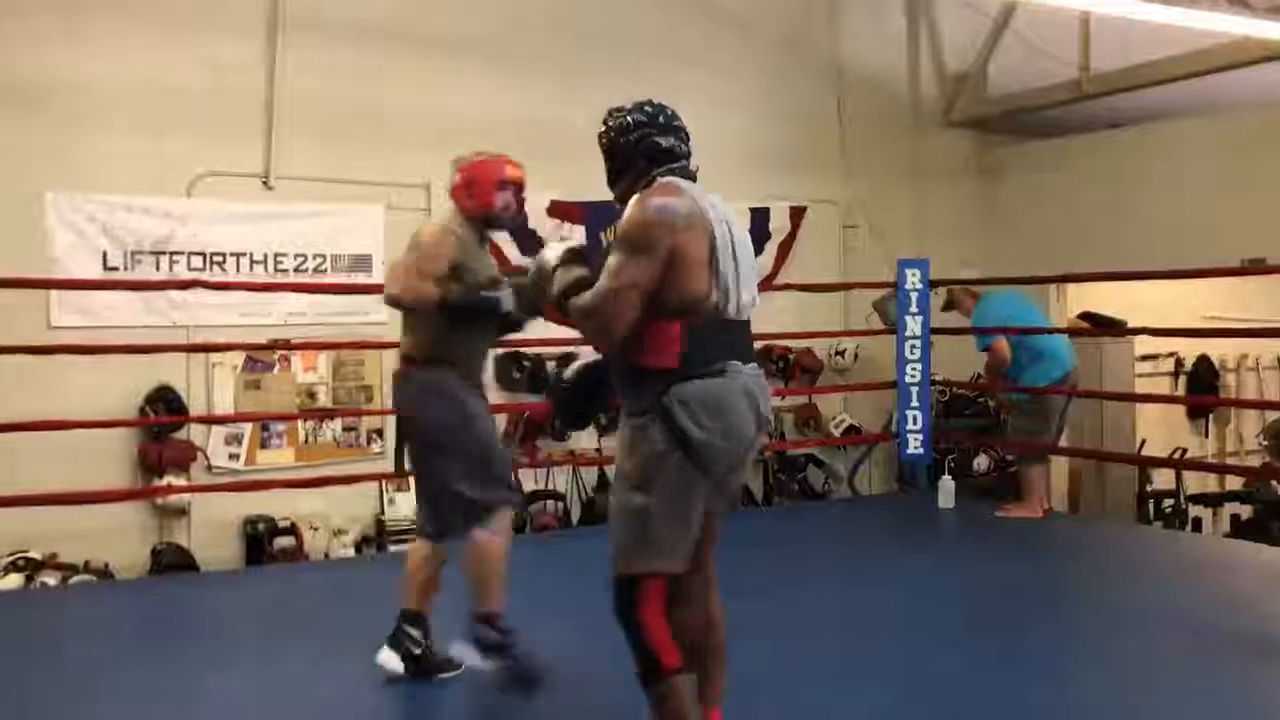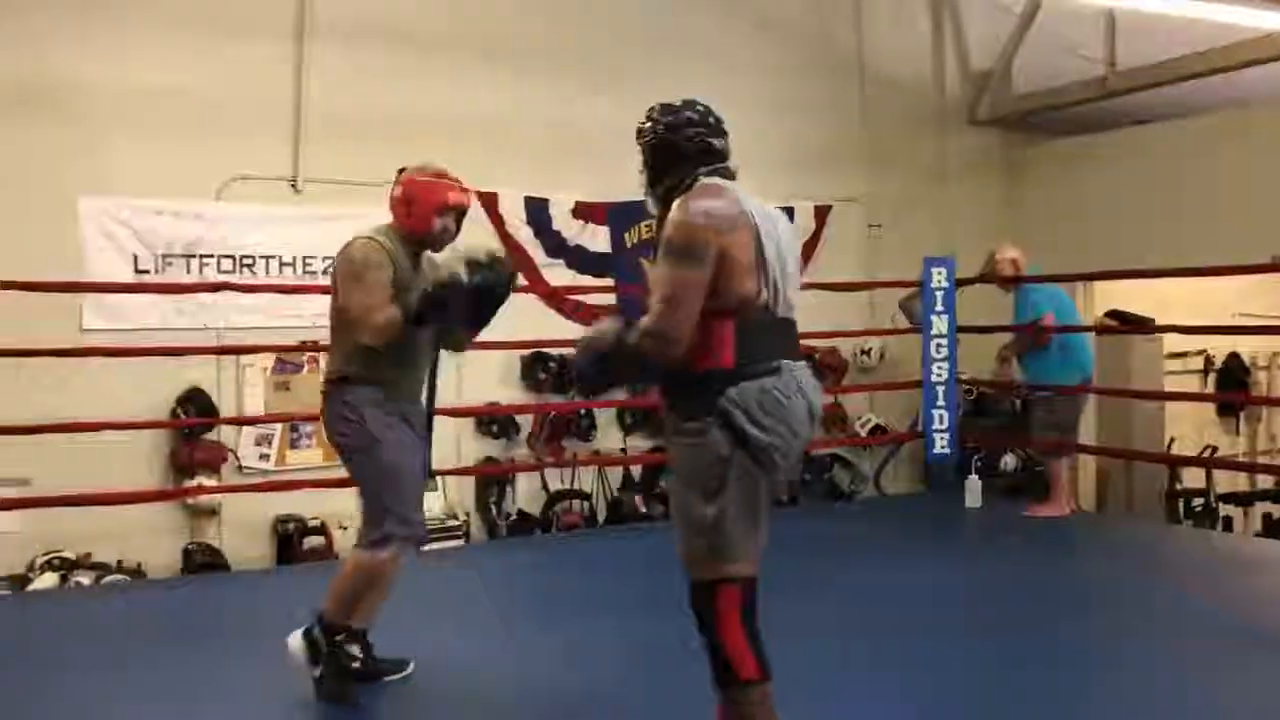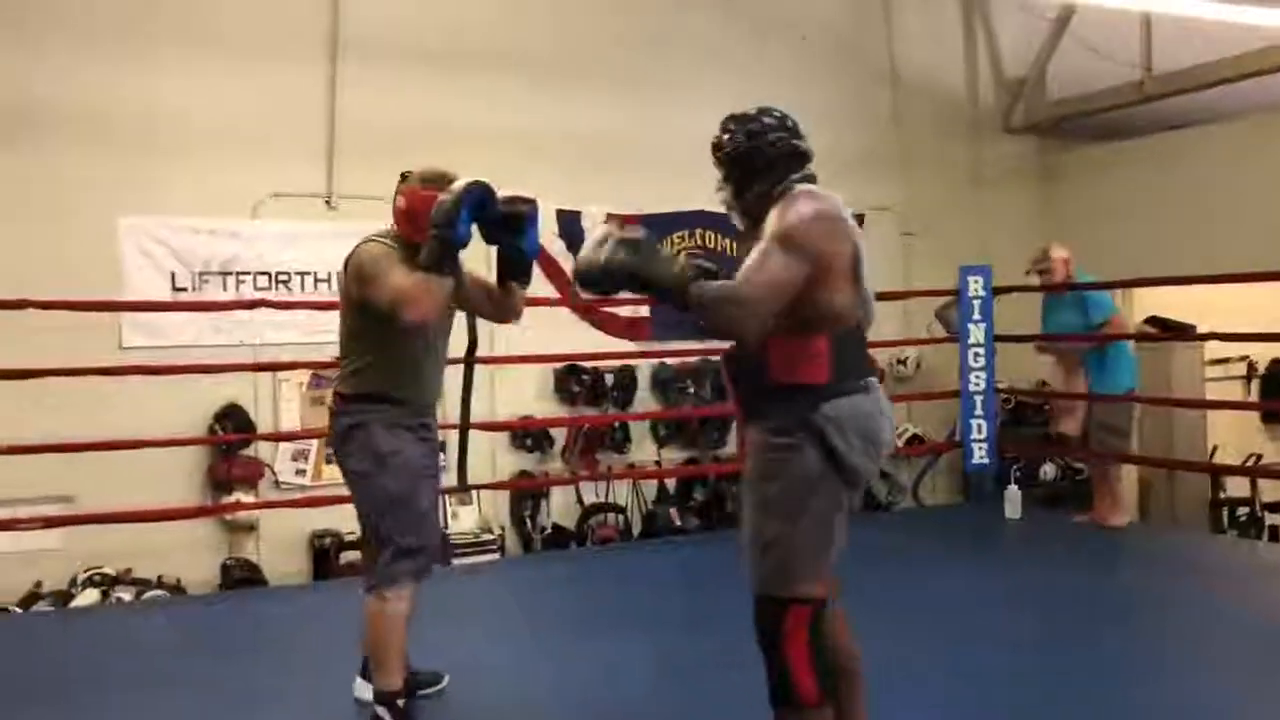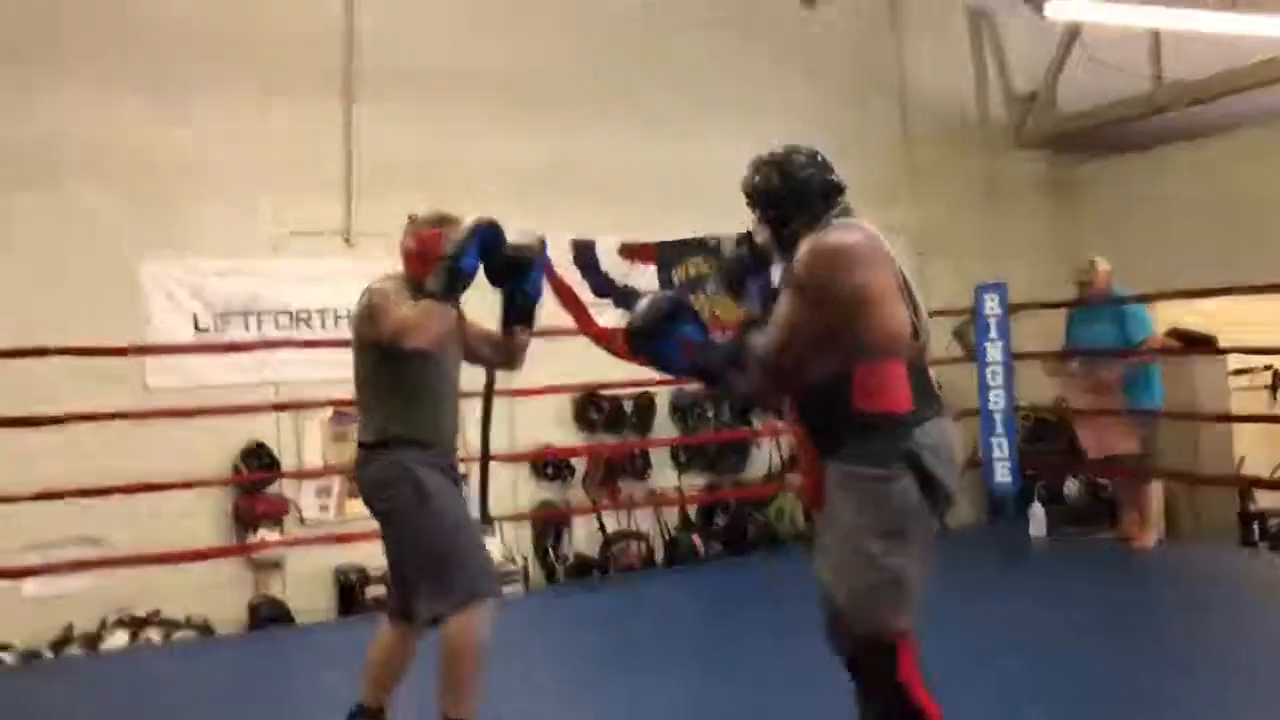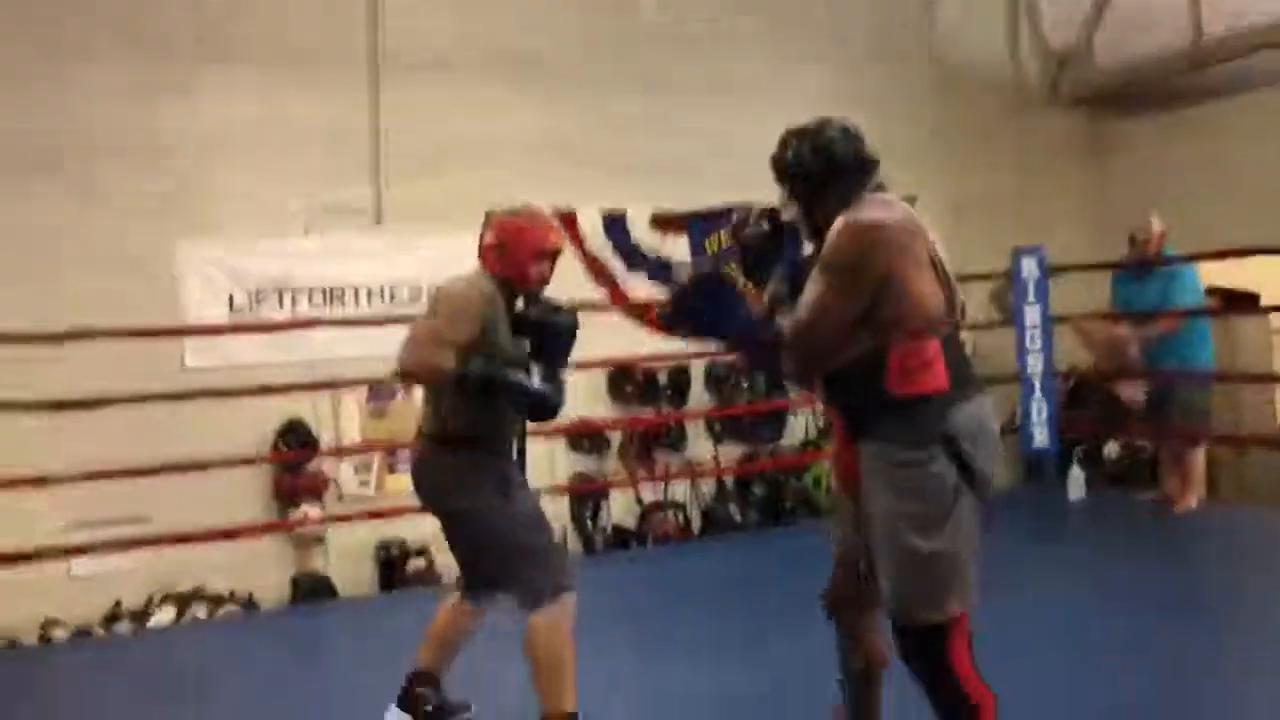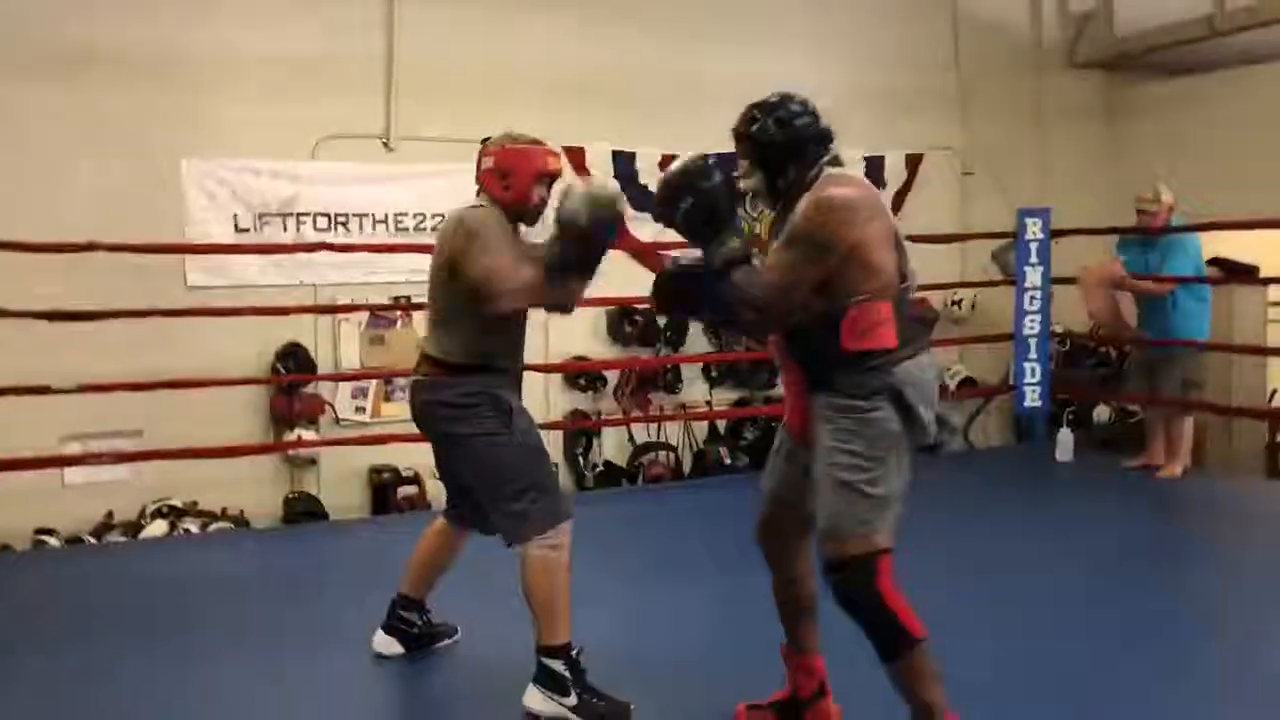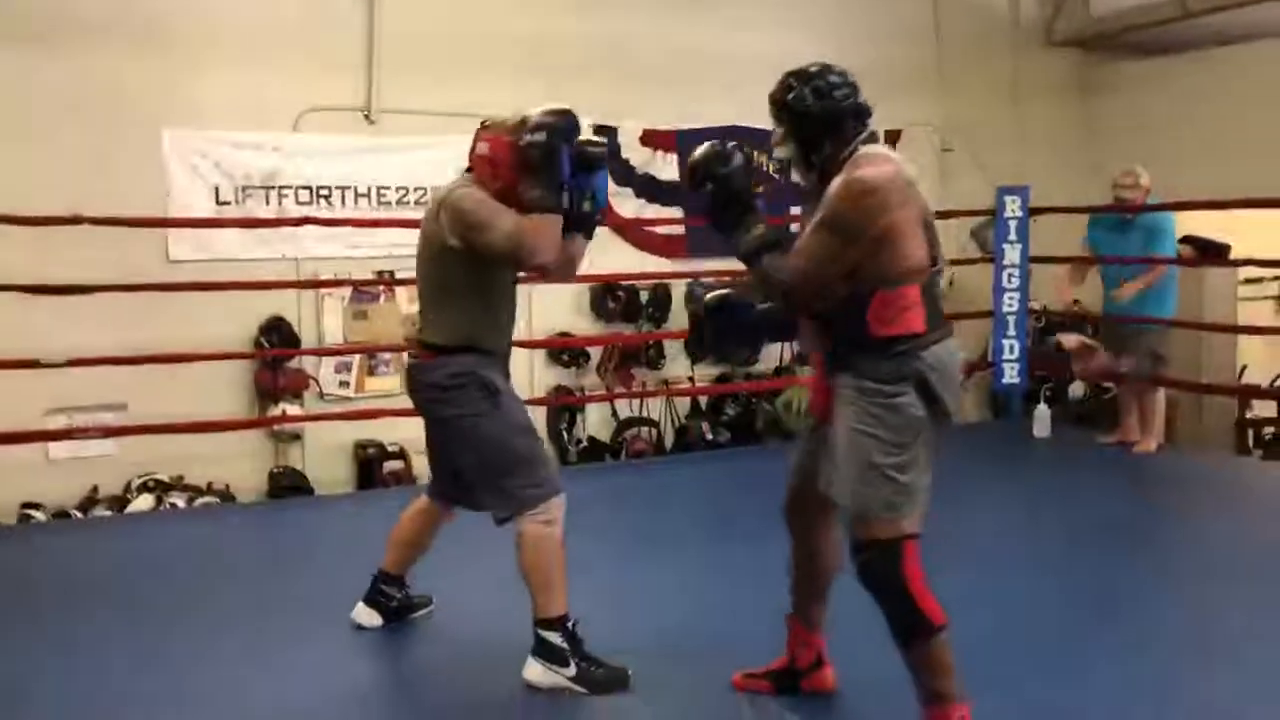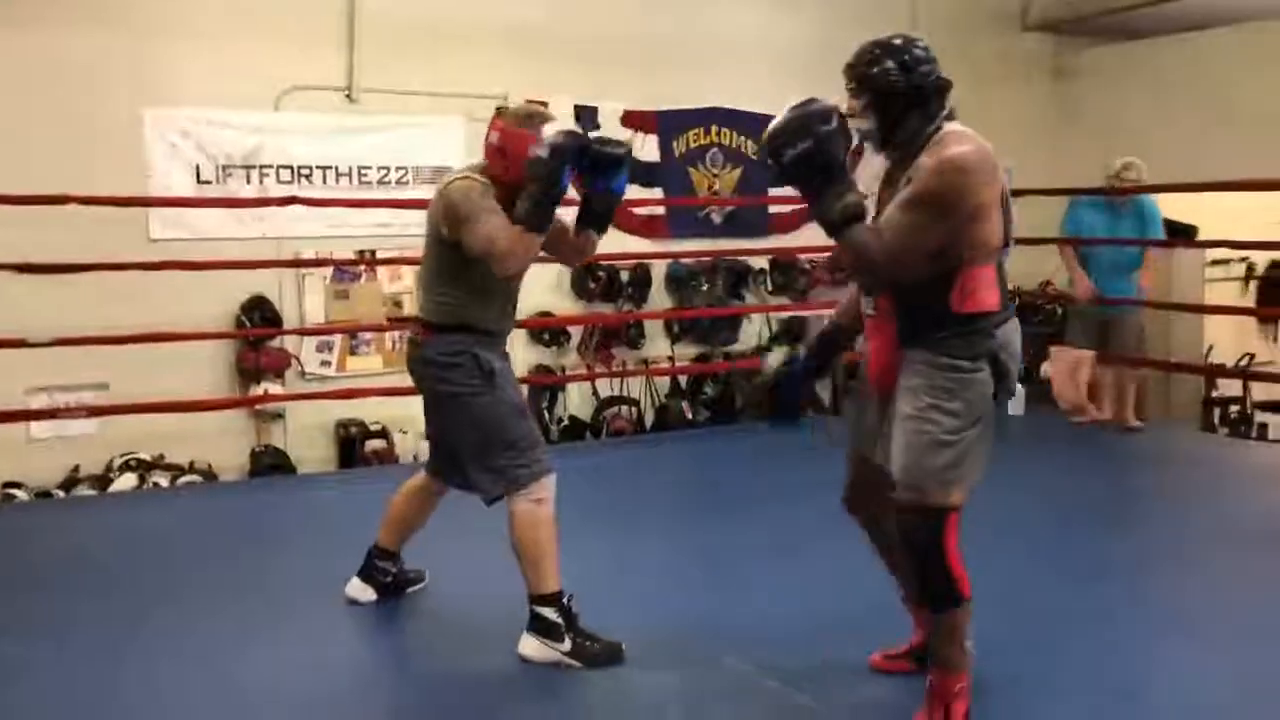
dt=0.4s
person 1, frame 1
left shoulder: (657, 205)
right shoulder: (710, 209)
left elbow: (608, 321)
left wrist: (563, 279)
right wrist: (604, 366)
left hip: (683, 411)
right hip: (729, 398)
left knee: (643, 594)
right knee: (693, 575)
person 1, frame 2
left shoulder: (699, 208)
right shoulder: (761, 213)
left elbow: (670, 336)
left wrist: (614, 346)
right wrist: (639, 335)
left hip: (735, 411)
right hip: (783, 397)
left knee: (721, 600)
right knee: (729, 586)
person 1, frame 3
left shoulder: (805, 213)
right shoulder: (804, 219)
left elbow: (743, 308)
right elbow: (766, 320)
left wrist: (655, 273)
right wrist: (690, 280)
left hip: (811, 431)
right hip: (819, 425)
left knee: (784, 615)
right knee: (811, 600)
person 1, frame 4
left shoulder: (833, 248)
right shoulder: (840, 253)
left elbow: (774, 370)
right elbow: (786, 382)
right wrist: (699, 355)
left hip: (890, 462)
right hip: (870, 460)
left knee: (878, 645)
right knee: (858, 629)
person 1, frame 5
left shoulder: (857, 229)
right shoulder: (884, 228)
left elbow: (806, 350)
right elbow: (836, 344)
left wrist: (784, 299)
left hip: (923, 443)
right hip: (899, 438)
left knee: (929, 633)
right knee: (845, 600)
person 1, frame 6
left shoulder: (832, 202)
right shoulder: (816, 201)
left elbow: (766, 301)
right elbow: (786, 311)
left wrist: (715, 234)
right wrist: (706, 301)
left hip: (870, 397)
right hip: (832, 395)
left knee: (856, 569)
right knee: (778, 535)
person 1, frame 7
left shoulder: (864, 184)
right shoulder: (849, 179)
left elbow: (797, 290)
left wrist: (741, 219)
left hip: (893, 380)
right hip: (858, 376)
left knee: (882, 553)
right knee: (805, 510)
right ankle: (805, 659)
person 1, frame 8
left shoulder: (954, 160)
right shoulder: (906, 160)
left elbow: (881, 266)
right elbow: (872, 275)
left wrist: (825, 186)
right wrist: (814, 353)
left hip: (954, 359)
right hip: (898, 353)
left knee: (924, 519)
right knee: (869, 499)
right ankle: (936, 637)
person 2, frame 1
left shoulder: (476, 247)
right shoulder: (443, 236)
right elbow: (400, 289)
left wrist: (508, 306)
right wrist: (476, 303)
left hip: (447, 388)
right hip: (438, 388)
left knee: (444, 519)
right knee: (494, 503)
left ankle: (408, 641)
right ankle: (491, 631)
person 2, frame 2
left shoulder: (428, 265)
right shoulder: (365, 253)
left elbow: (454, 337)
right elbow: (369, 331)
left wrist: (476, 298)
right wrist: (431, 300)
left hip: (405, 408)
right hip: (363, 404)
left knee: (391, 534)
right knee: (392, 532)
left ankle: (350, 649)
right ankle: (321, 636)
person 2, frame 3
left shoulder: (438, 265)
right shoulder: (375, 257)
left elbow: (506, 310)
right elbow: (415, 308)
left wrist: (516, 249)
right wrist: (446, 240)
left hip: (412, 425)
right hip: (371, 425)
left knee: (405, 558)
right knee: (397, 564)
left ankle: (384, 669)
person 2, frame 4
left shoulder: (443, 312)
right shoulder: (387, 297)
left elbow: (510, 357)
right elbow: (418, 337)
left wrist: (520, 293)
right wrist: (452, 277)
left hip: (426, 467)
right hip: (401, 468)
left knee: (411, 610)
right knee: (472, 597)
person 2, frame 5
left shoulder: (505, 306)
right shoulder: (468, 293)
left elbow: (527, 389)
right elbow: (415, 358)
left wrist: (549, 347)
right wrist: (492, 376)
left hip: (473, 461)
right hip: (466, 463)
left knee: (483, 584)
right knee: (552, 592)
person 2, frame 6
left shoulder: (500, 228)
right shoulder: (478, 221)
left elbow: (559, 296)
right elbow: (506, 296)
left wrist: (581, 245)
right wrist: (566, 247)
left hip: (448, 389)
right hip: (470, 395)
left knee: (464, 513)
right knee: (548, 526)
left ankle: (403, 622)
person 2, frame 7
left shoulder: (497, 209)
right shoulder: (462, 201)
left elbow: (560, 266)
right elbow: (539, 255)
left wrist: (584, 196)
right wrist: (547, 179)
left hip: (455, 371)
right hip: (462, 374)
left knee: (447, 493)
right knee: (541, 501)
left ankle: (382, 596)
right ankle: (555, 650)
person 2, frame 8
left shoulder: (516, 198)
right shoulder: (466, 191)
left elbow: (577, 249)
right elbow: (507, 262)
left wrist: (601, 193)
right wrist: (550, 185)
left hip: (457, 350)
right hip: (458, 352)
left knee: (443, 471)
right knee: (531, 480)
left ankle: (376, 570)
right ankle: (550, 625)
person 3, frame 1
left shoulder: (983, 312)
right shoulder: (1005, 296)
left elbow: (1002, 354)
left wrist: (992, 376)
right wrist: (997, 376)
left hip: (1041, 375)
right hip: (1061, 366)
left knee: (1028, 441)
right knee: (1040, 440)
left ankle: (1032, 505)
right ankle: (1040, 499)
person 3, frame 2
left shoulder: (1030, 290)
right shoulder: (1028, 290)
left elbow: (1046, 331)
right elbow: (1031, 335)
left wrist: (1012, 347)
right wrist: (1010, 351)
left hip: (1063, 373)
right hip: (1052, 373)
left knee: (1050, 439)
right knee: (1052, 438)
left ankle: (1059, 502)
right ankle: (1064, 498)
person 3, frame 3
left shoulder: (1088, 290)
right shoulder: (1051, 299)
left elbow: (1120, 327)
right elbow: (1047, 340)
left wrist: (1078, 348)
right wrist: (1051, 347)
left hip: (1110, 379)
right hip: (1079, 381)
left knee: (1107, 445)
right knee: (1090, 446)
left ankle: (1120, 508)
right ankle: (1101, 506)
person 3, frame 4
left shoulder: (1126, 307)
right shoulder: (1078, 312)
left elbow: (1151, 347)
right elbow: (1071, 350)
left wrist: (1114, 372)
right wrist: (1060, 367)
left hip: (1136, 398)
left knee: (1137, 464)
right knee: (1116, 463)
left ankle: (1148, 528)
right ankle: (1127, 524)
person 3, frame 5
left shoulder: (1179, 270)
right shoulder: (1125, 271)
left elbow: (1175, 318)
right elbow: (1117, 313)
left wrist: (1136, 337)
right wrist: (1100, 333)
left hip: (1185, 361)
right hip: (1153, 360)
left knee: (1186, 428)
right knee: (1160, 426)
left ankle: (1192, 491)
right ankle: (1169, 485)
person 3, frame 6
left shoulder: (1183, 240)
right shoulder: (1130, 240)
left elbow: (1164, 285)
right elbow: (1114, 275)
left wrist: (1127, 283)
left hip: (1182, 331)
right hip: (1149, 328)
left knee: (1176, 398)
right knee: (1148, 395)
left ankle: (1178, 459)
right ankle: (1154, 453)
person 3, frame 7
left shoulder: (1159, 221)
right shoulder: (1100, 220)
left elbow: (1163, 266)
right elbow: (1086, 257)
left wrist: (1136, 286)
right wrist: (1070, 285)
left hip: (1150, 312)
right hip: (1114, 311)
left knee: (1147, 375)
left ankle: (1152, 434)
right ankle: (1128, 428)
person 3, frame 8
left shoulder: (1146, 208)
right shoulder: (1083, 203)
right elbow: (1066, 244)
left wrist: (1145, 275)
right wrist: (1078, 275)
left hip: (1126, 297)
right hip: (1088, 294)
left knee: (1128, 355)
right knee: (1091, 354)
left ankle: (1126, 413)
right ankle: (1102, 408)
